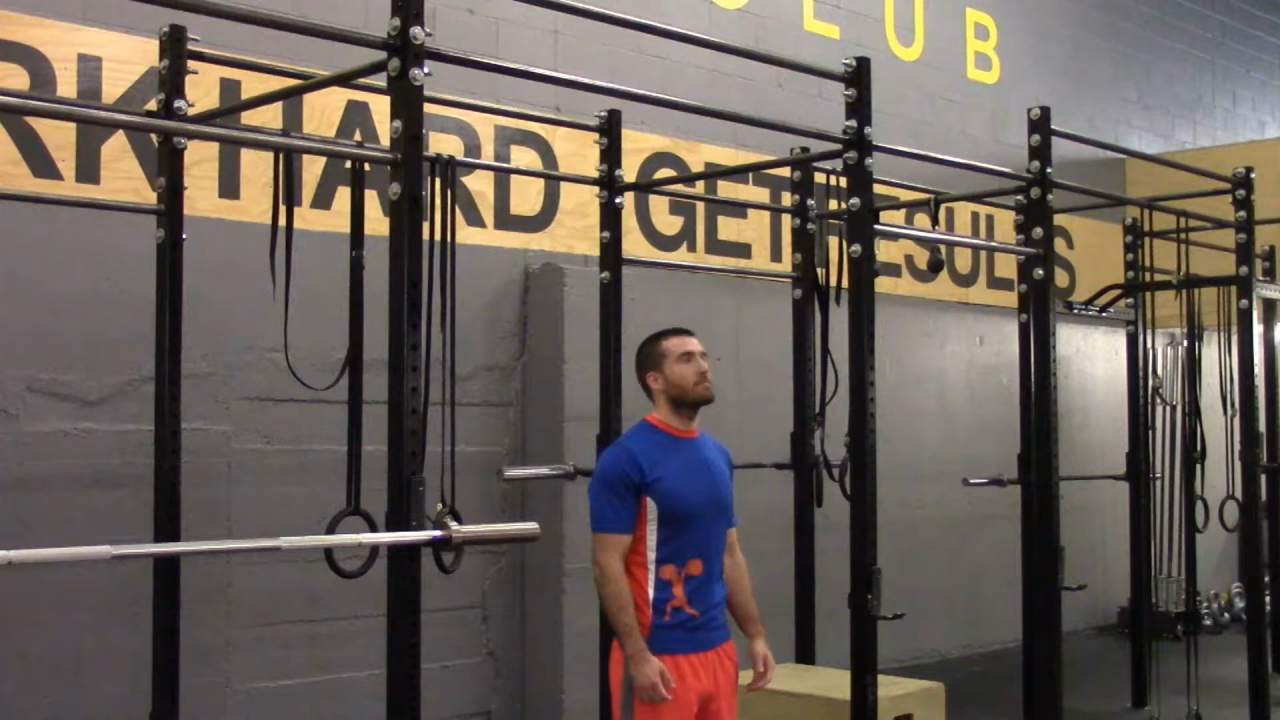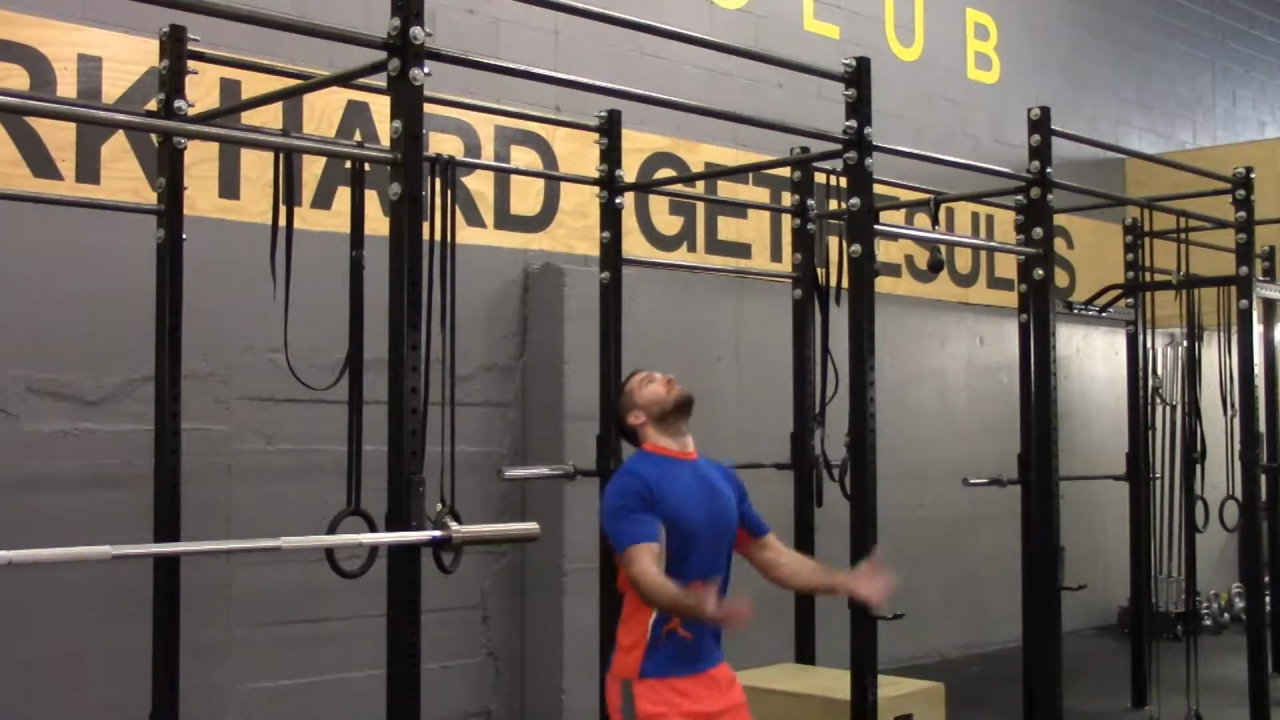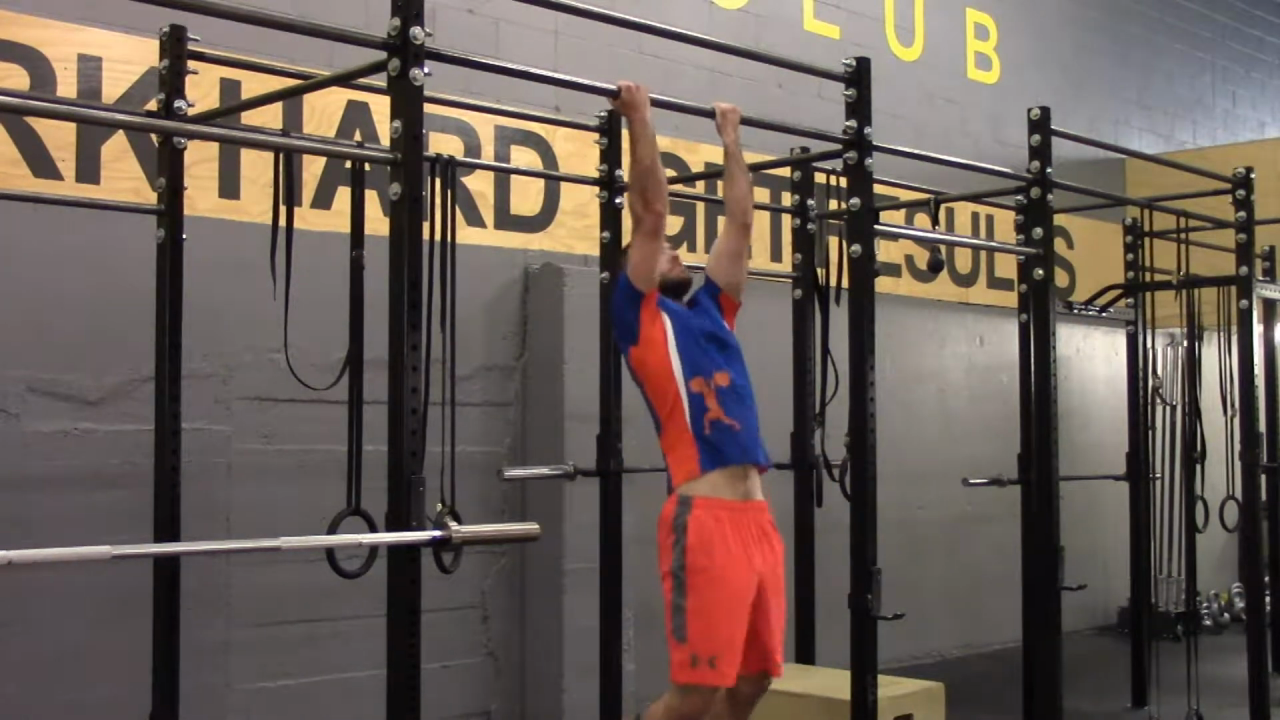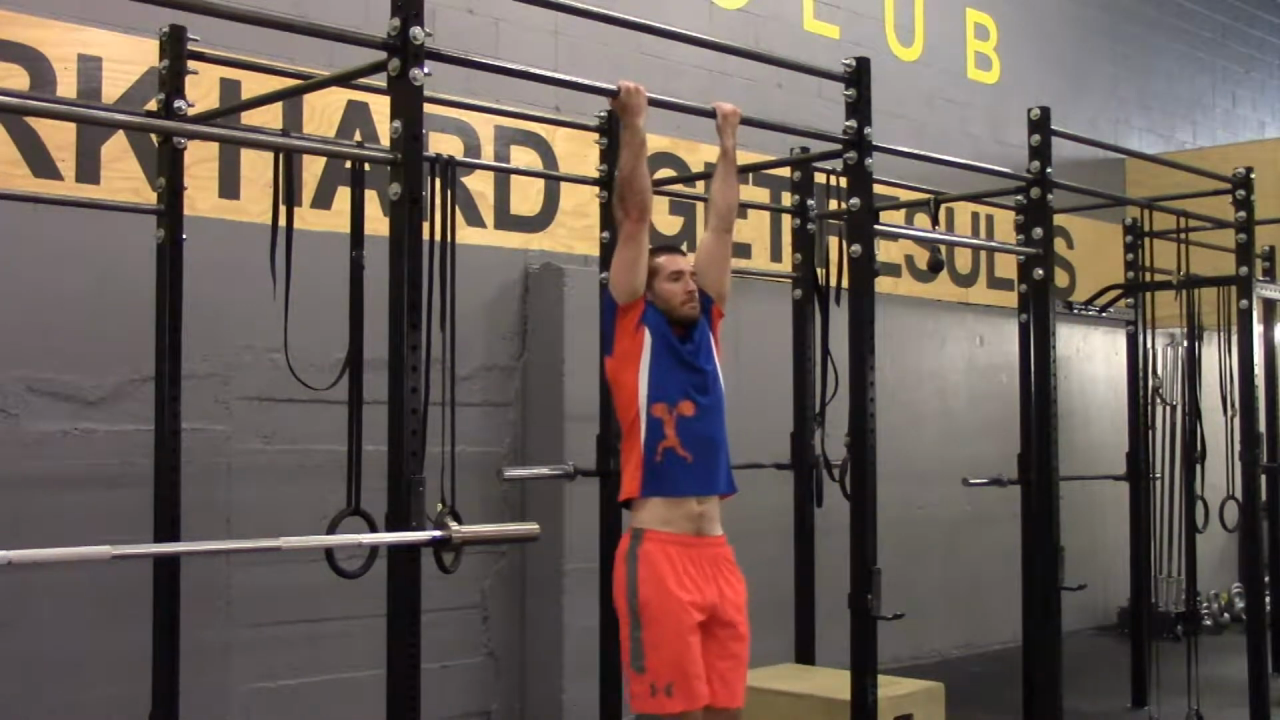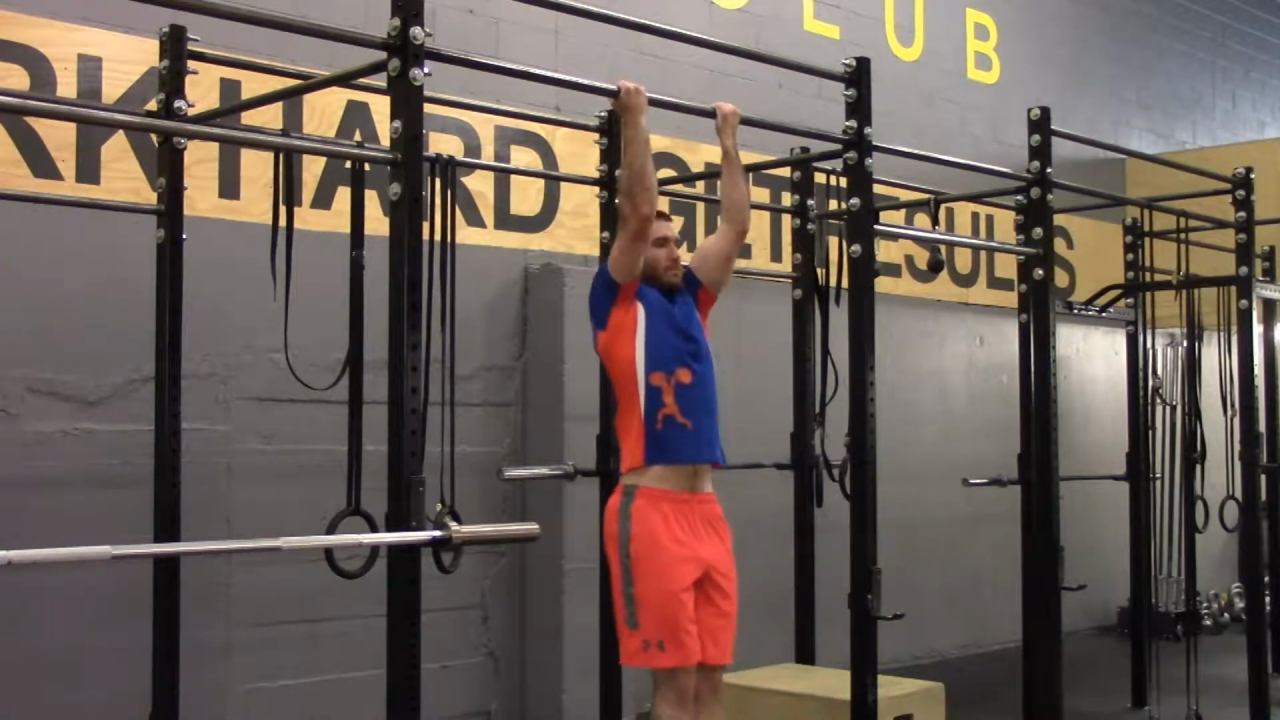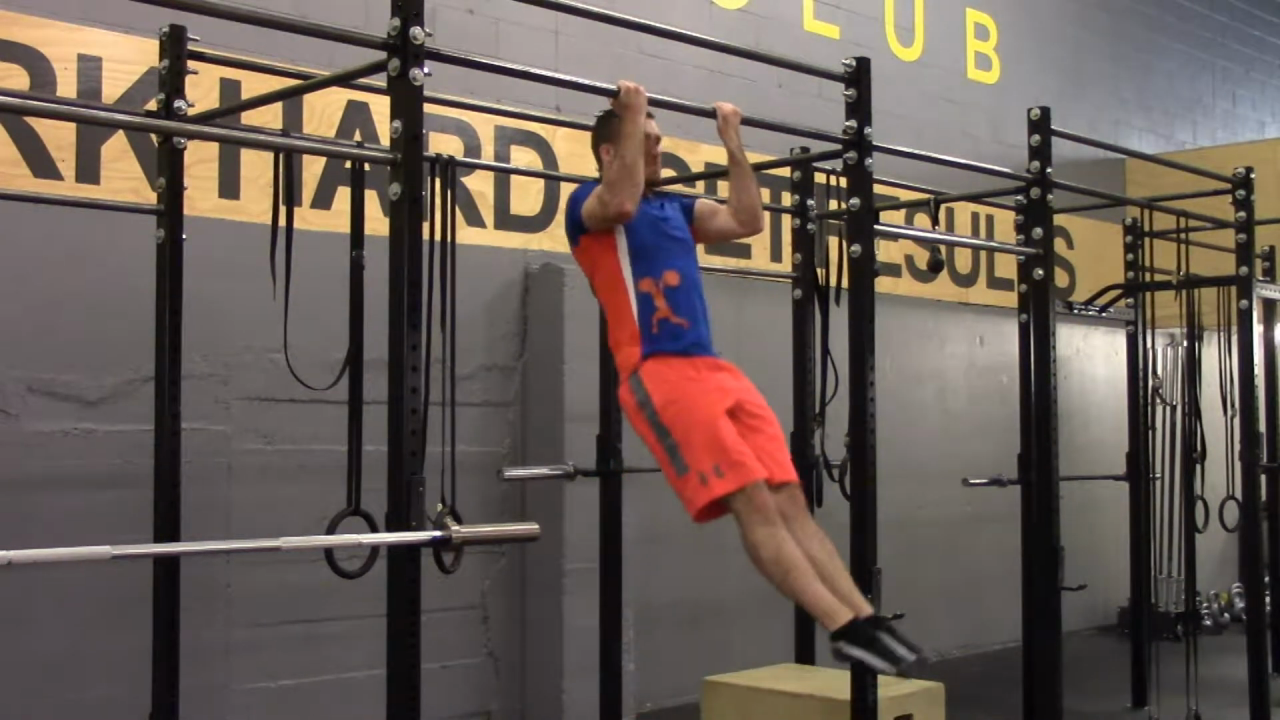
dt=0.7s
person 1, frame 1
left shoulder: (718, 455)
right shoulder: (627, 459)
right elbow: (608, 565)
left wrist: (756, 635)
right wrist: (637, 654)
left hip: (717, 649)
right hip: (658, 656)
person 1, frame 2
left shoulder: (721, 478)
right shoulder: (634, 482)
left elbow: (772, 556)
right elbow: (644, 575)
left wrist: (842, 582)
right wrist: (698, 608)
left hip: (711, 672)
right hip: (650, 679)
person 1, frame 3
left shoulder: (712, 312)
right shoulder: (641, 318)
left elbow: (740, 222)
right elbow: (652, 212)
left wrist: (730, 138)
right wrist: (639, 120)
left hip: (757, 520)
right hip: (704, 521)
person 1, frame 4
left shoulder: (705, 330)
right shoulder: (631, 331)
left elbow: (721, 227)
right elbow: (634, 218)
left wrist: (726, 140)
right wrist: (633, 124)
left hip: (717, 556)
right hip: (657, 556)
person 1, frame 5
left shoulder: (690, 302)
right shoulder: (619, 303)
left elbow: (735, 225)
right elbow: (636, 213)
left wrist: (728, 140)
right wrist: (634, 122)
left hip: (708, 514)
right hip: (650, 514)
person 1, frame 6
left shoulder: (673, 206)
right shoulder: (588, 202)
left elbow: (747, 220)
right elbow: (623, 202)
left wrist: (731, 143)
right wrist: (630, 120)
left hip: (717, 369)
right hip: (658, 375)
left knee: (791, 503)
right knee: (755, 501)
left ankle: (865, 618)
right ankle: (844, 627)
